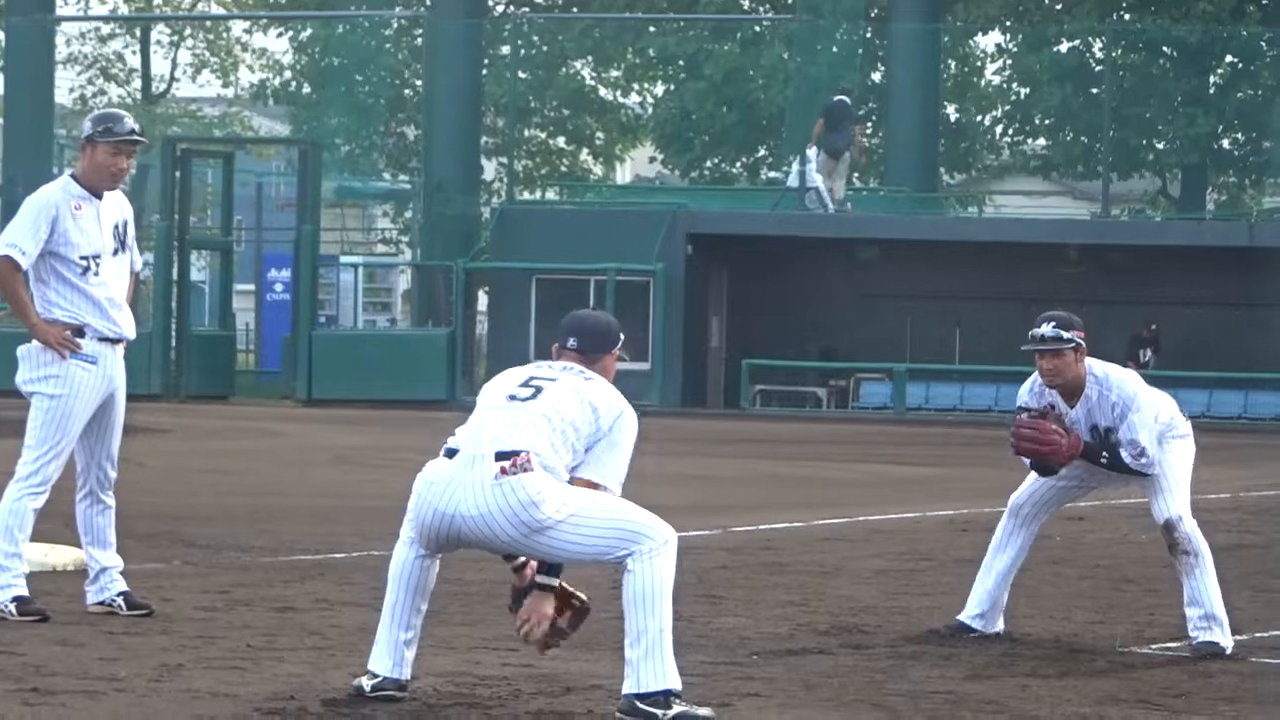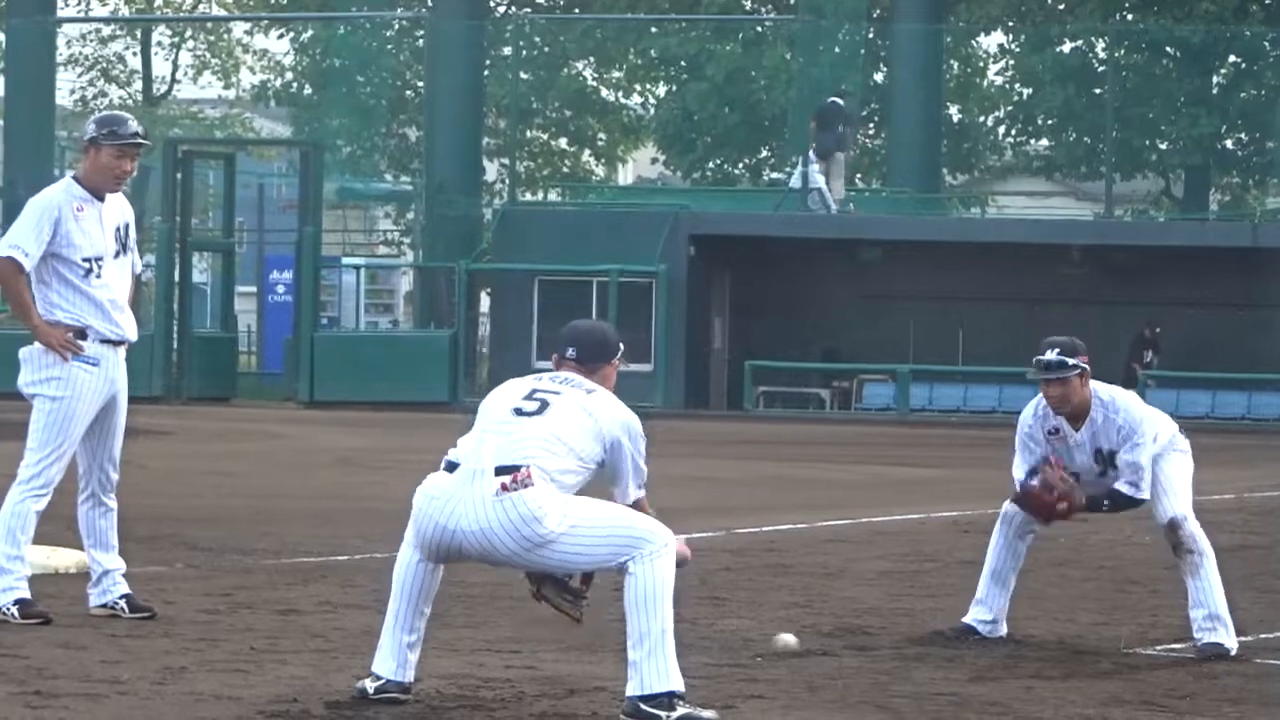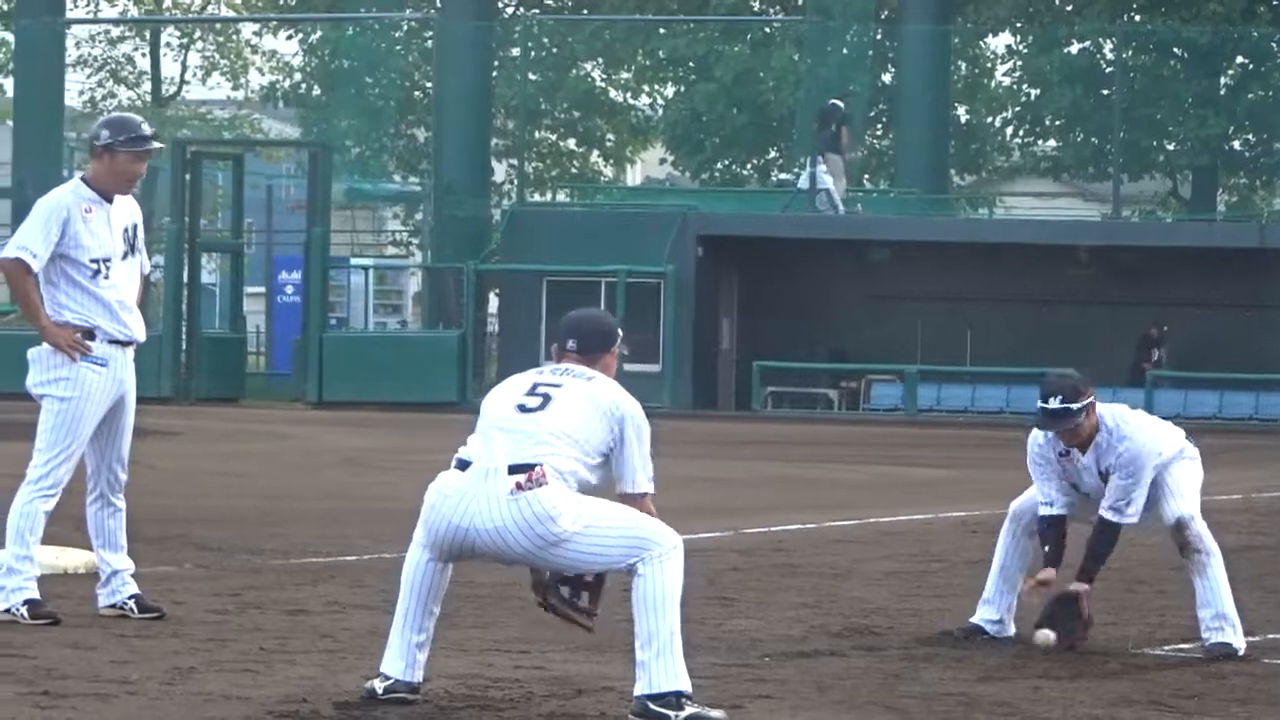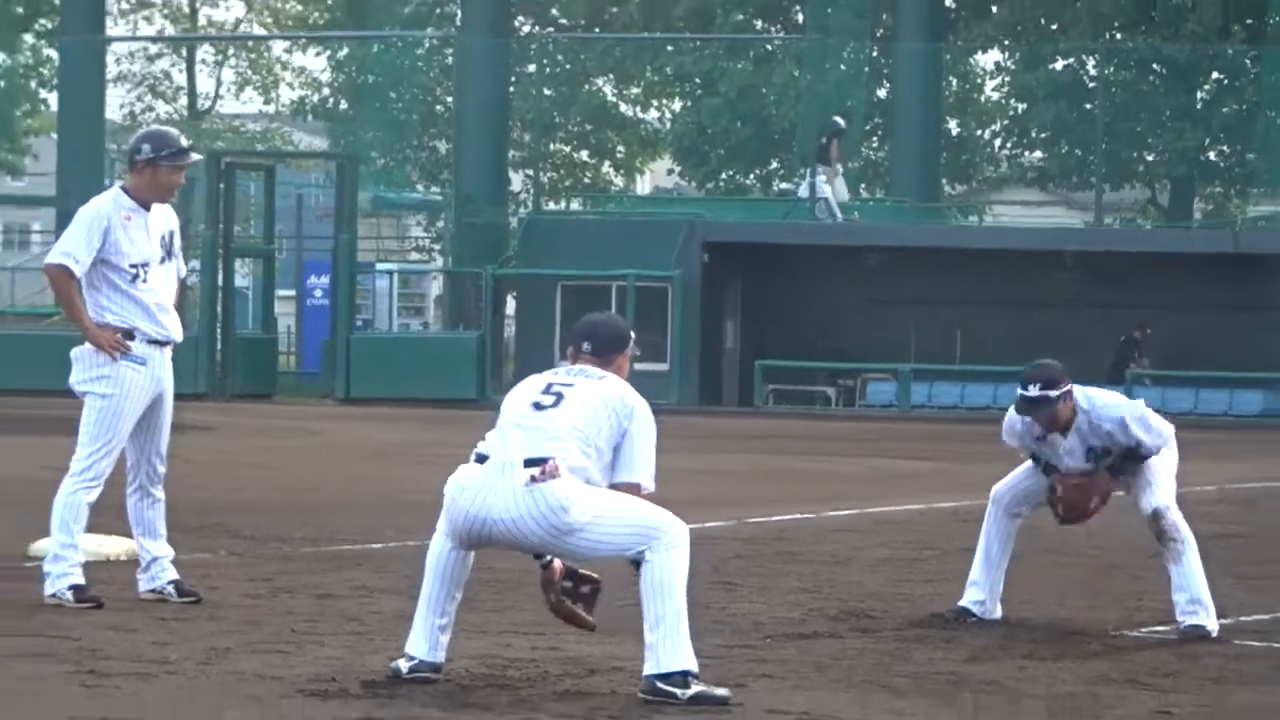
dt=0.3s
person 1, frame 1
left shoulder: (120, 206)
right shoulder: (52, 201)
left hip: (113, 357)
right hip: (70, 358)
left knee: (101, 479)
left ankle: (107, 584)
person 1, frame 2
left shoulder: (122, 208)
right shoulder: (54, 203)
left hip: (114, 358)
right hip: (72, 359)
left knee: (102, 482)
left ankle: (108, 588)
person 1, frame 3
left shoulder: (129, 209)
right shoulder: (62, 203)
right wrist: (46, 327)
left hip: (122, 360)
right hip: (80, 361)
left knee: (111, 483)
right knee: (47, 477)
left ankle: (117, 588)
person 1, frame 4
left shoulder: (166, 216)
right shoulder: (103, 212)
right elbow: (58, 267)
right wrist: (89, 329)
left hip: (161, 358)
right hip: (121, 360)
left knee: (150, 475)
right knee: (89, 470)
left ankle: (157, 574)
right ankle: (61, 576)
person 2, frame 1
left shoulder: (505, 378)
right shoulder: (613, 404)
right elbow: (584, 499)
left wrist: (517, 555)
right wrist: (546, 586)
left hip: (439, 489)
right hip: (512, 494)
left knee: (416, 539)
right knee: (653, 541)
left ankle: (386, 672)
person 2, frame 2
left shoulder: (506, 388)
right shoulder: (617, 414)
right elbow: (632, 507)
left wrist: (526, 555)
left hip: (442, 503)
right hip: (514, 511)
left knee: (421, 541)
right knee: (653, 545)
left ankle: (389, 675)
person 2, frame 3
left shoulder: (507, 386)
right shoulder: (619, 401)
right elbow: (635, 503)
left wrist: (533, 556)
left hip: (454, 503)
right hip: (528, 508)
left knee: (430, 541)
right knee: (661, 547)
left ankle: (399, 676)
person 2, frame 4
left shoulder: (527, 384)
right shoulder: (628, 400)
right elbow: (627, 495)
left wrist: (544, 556)
right wrist: (643, 554)
left hip: (474, 493)
right hip: (542, 500)
left knee: (452, 531)
right knee: (668, 534)
left ankle: (422, 656)
right ankle: (669, 675)
person 3, frame 1
left shoulder: (1121, 389)
right shoulder: (1032, 394)
left elbow: (1142, 464)
right elbow: (1039, 466)
left wrist: (1080, 449)
right wrist: (1055, 456)
right hip: (1085, 450)
left knee: (1174, 519)
right knee: (1021, 508)
person 3, frame 2
left shoulder: (1125, 412)
right shoulder: (1034, 417)
left elbow: (1136, 491)
right elbow: (1029, 478)
left wrist: (1080, 503)
right hip: (1082, 471)
left knee: (1177, 520)
right knee: (1013, 514)
person 3, frame 3
left shoulder: (1130, 438)
right shoulder: (1042, 441)
left elbow: (1116, 517)
right elbow: (1051, 509)
right wrist: (1051, 566)
right hip: (1092, 479)
left knee: (1185, 521)
right knee: (1022, 514)
person 3, frame 4
left shoulder: (1109, 411)
right shoulder: (1018, 423)
left elbow: (1156, 438)
left wrist: (1110, 471)
right wrist: (1056, 476)
right hip: (1070, 463)
left knee: (1160, 509)
right knee: (1003, 498)
left ankle: (1197, 617)
